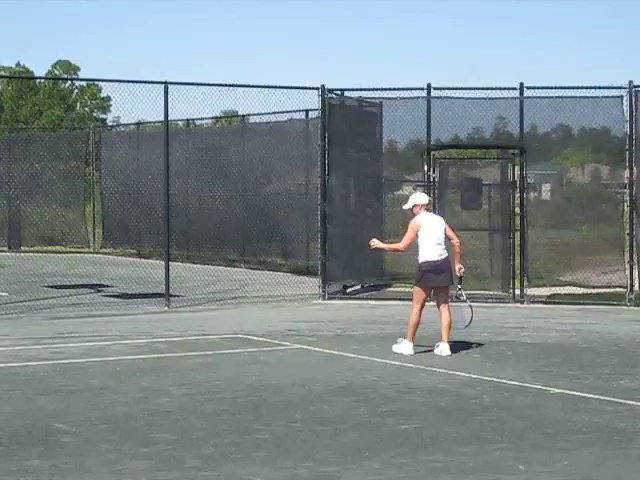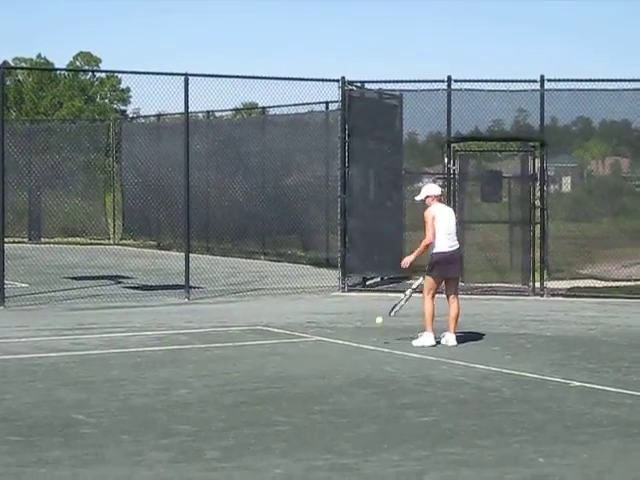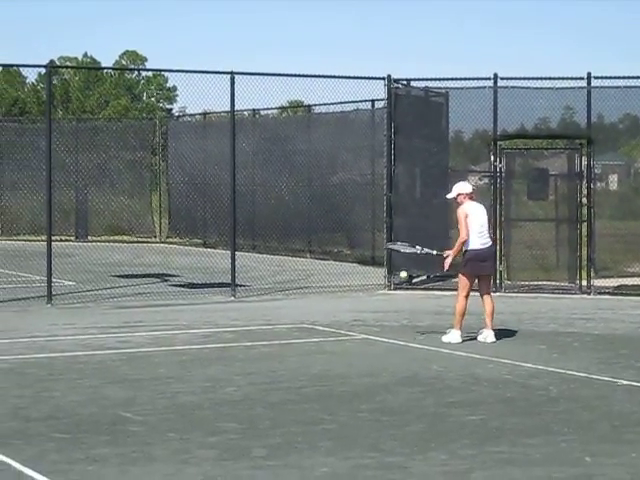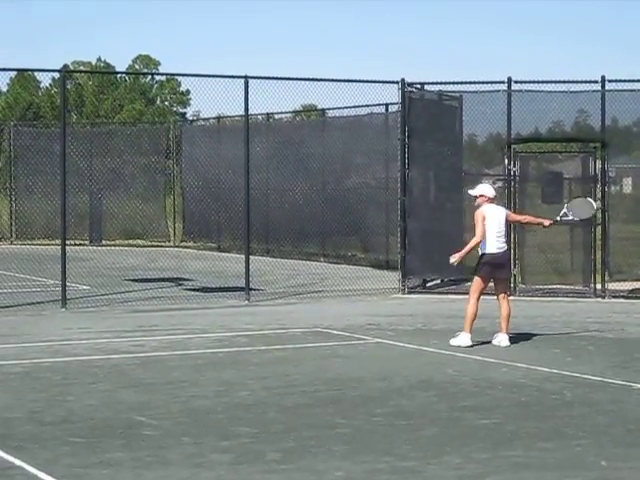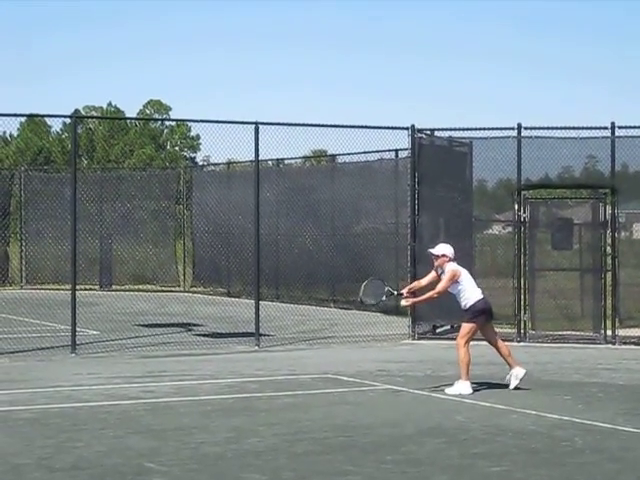
dt=1s
person 1, frame 1
left shoulder: (417, 221)
right shoulder: (439, 219)
left elbow: (402, 246)
right elbow: (456, 242)
left wrist: (382, 245)
right wrist: (457, 263)
left hip: (428, 266)
right hip: (444, 264)
left knee: (417, 307)
right knee: (443, 307)
left ankle: (408, 343)
right ankle: (444, 345)
person 1, frame 2
left shoulder: (430, 211)
right shoulder: (449, 210)
left elbow: (429, 240)
left wrist: (412, 256)
left hip: (440, 256)
right hip: (455, 254)
left knee: (428, 296)
right knee: (452, 297)
left ankle: (428, 335)
right ankle: (451, 335)
person 1, frame 3
left shoulder: (462, 209)
right shoulder: (481, 207)
left elbow: (464, 237)
left wrist: (452, 255)
right wrist: (454, 252)
left hip: (474, 254)
right hip: (488, 251)
left knee: (462, 295)
right knee: (486, 293)
left ankle: (456, 332)
right ankle: (488, 331)
person 1, frame 4
left shoulder: (481, 212)
right shoulder: (502, 211)
left elbow: (479, 237)
right elbow: (522, 218)
left wrist: (461, 254)
right wrist: (543, 221)
left hip: (488, 258)
right hip: (503, 256)
left knee: (473, 297)
right knee: (503, 297)
left ankle: (465, 335)
right ankle: (503, 336)
person 1, frame 5
left shoulder: (452, 270)
right shoulder: (440, 270)
left elbow: (436, 293)
right elbow: (422, 282)
left wrist: (413, 301)
right wrist: (408, 288)
left hip: (477, 307)
right hip: (479, 307)
left knee: (461, 343)
right knee: (494, 340)
left ankle: (464, 384)
right ankle: (515, 369)
